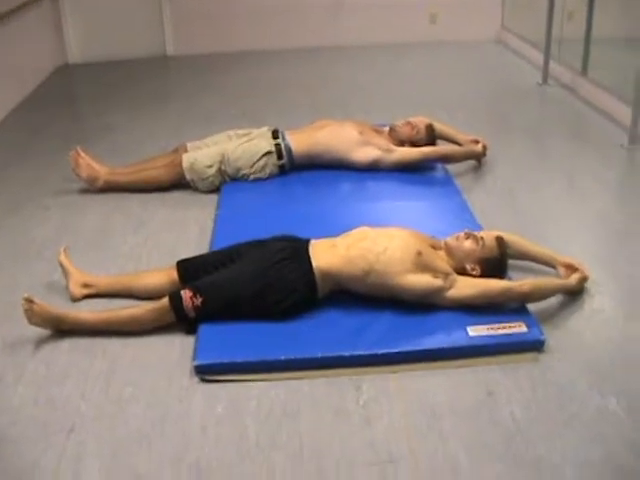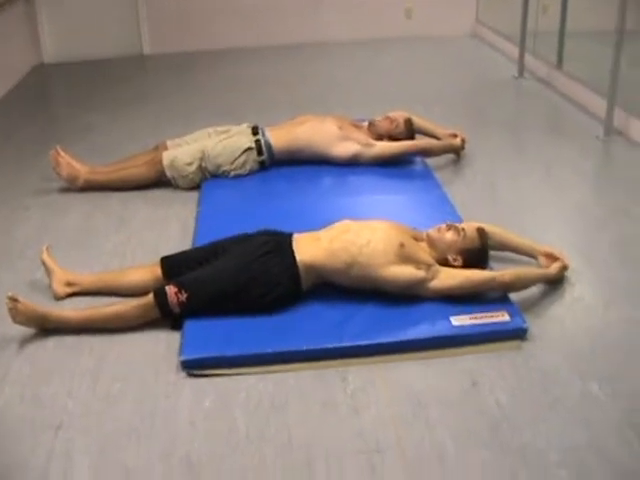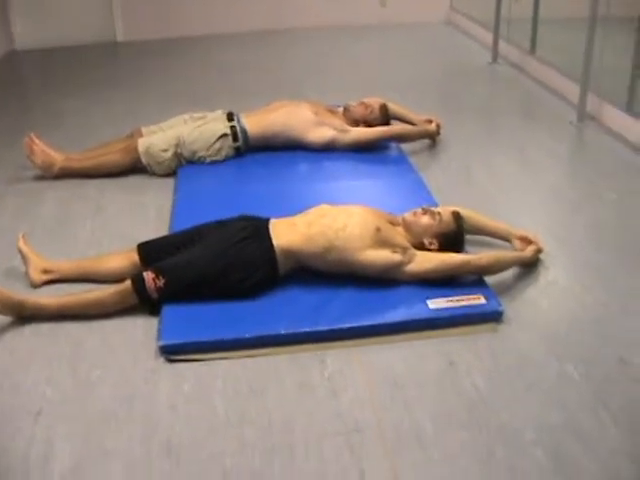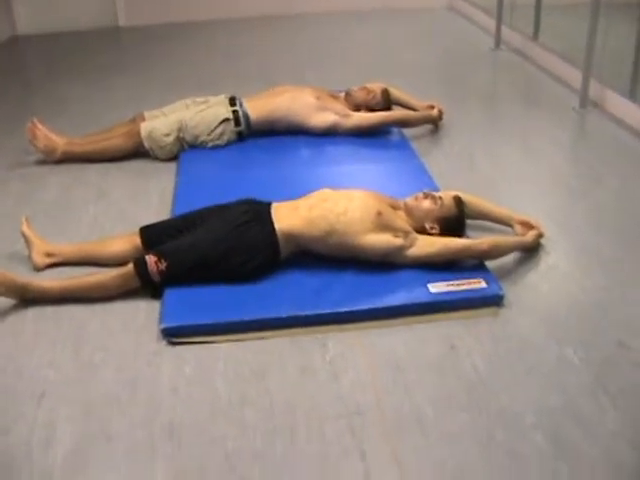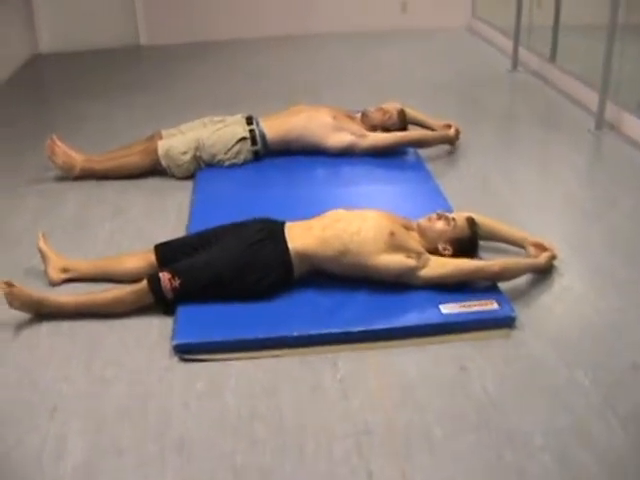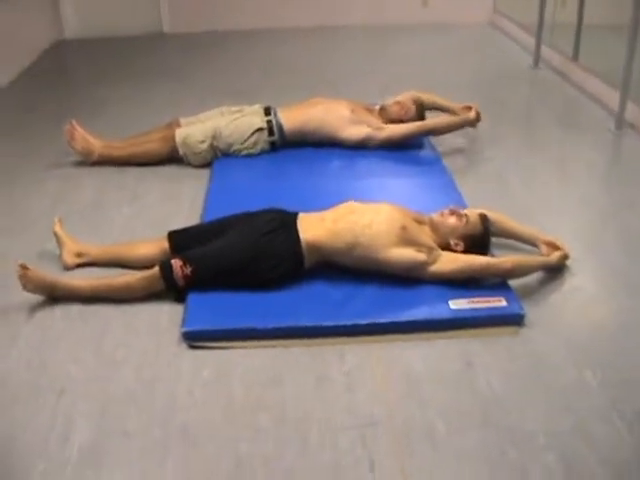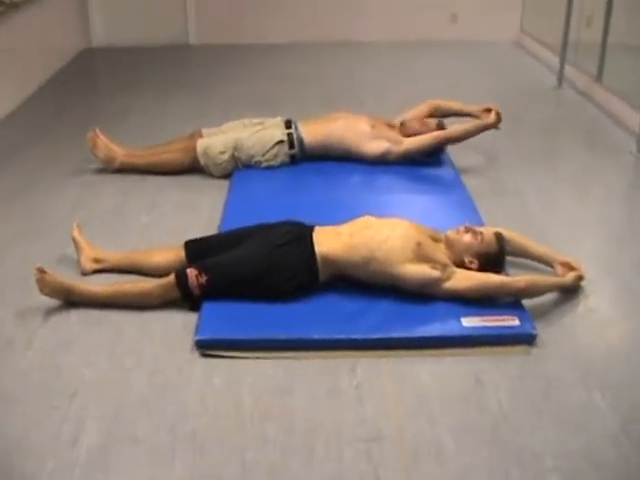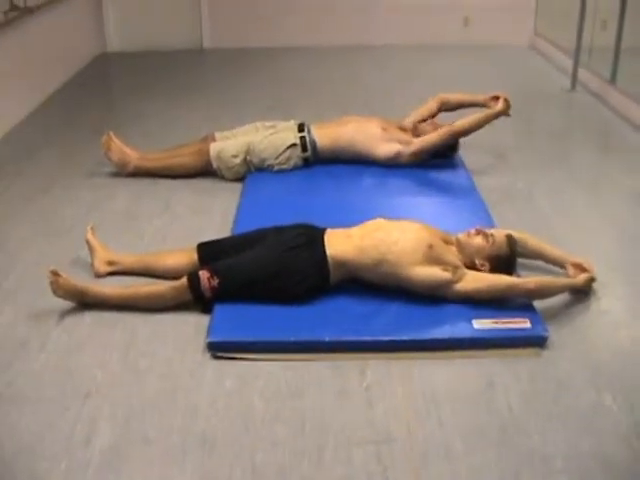
dt=0.2s
person 1, frame 1
left shoulder: (445, 283)
right shoulder: (435, 244)
left elbow: (512, 290)
right elbow: (503, 233)
left wrist: (565, 283)
right wrist: (558, 260)
left hip: (297, 283)
right hip: (297, 248)
left knee: (177, 305)
right knee: (179, 274)
left ankle: (70, 320)
right ankle: (89, 283)
person 1, frame 2
left shoulder: (427, 274)
right shoulder: (416, 236)
left elbow: (493, 280)
right elbow: (486, 224)
left wrist: (545, 272)
right wrist: (538, 252)
left hip: (280, 276)
right hip: (280, 241)
left knee: (161, 302)
right knee: (162, 270)
left ankle: (55, 318)
right ankle: (72, 281)
person 1, frame 3
left shoulder: (404, 258)
right shoulder: (391, 220)
left elbow: (472, 263)
right elbow: (460, 210)
left wrist: (520, 254)
right wrist: (513, 234)
left hip: (258, 261)
right hip: (258, 227)
left knee: (137, 288)
right knee: (140, 256)
right ankle: (49, 267)
person 1, frame 4
left shoulder: (406, 243)
right shoulder: (392, 204)
left elbow: (471, 247)
right elbow: (462, 194)
left wrist: (522, 240)
right wrist: (515, 219)
left hip: (259, 244)
right hip: (259, 210)
left knee: (143, 270)
right knee: (143, 240)
right ankle: (52, 251)
person 1, frame 5
left shoulder: (417, 264)
right shoulder: (407, 226)
left elbow: (484, 269)
right elbow: (475, 215)
left wrist: (534, 263)
right wrist: (528, 241)
left hip: (273, 264)
right hip: (273, 229)
left knee: (155, 288)
right knee: (157, 257)
left ankle: (51, 304)
right ankle: (68, 267)
person 1, frame 6
left shoulder: (428, 258)
right shoulder: (420, 220)
left elbow: (494, 265)
right elbow: (487, 213)
left wrist: (547, 260)
right wrist: (540, 239)
left hip: (285, 254)
right hip: (286, 221)
left knee: (167, 274)
right knee: (169, 245)
left ankle: (64, 287)
right ankle: (82, 252)
person 1, frame 7
left shoulder: (442, 275)
right shoulder: (435, 238)
left elbow: (508, 284)
right elbow: (506, 232)
left wrist: (561, 282)
right wrist: (557, 261)
left hip: (300, 267)
right hip: (302, 234)
left knee: (181, 282)
right knee: (187, 254)
left ankle: (79, 291)
right ankle: (99, 258)
person 1, frame 8
left shoulder: (453, 277)
right shoulder: (447, 239)
left elbow: (518, 285)
right elbow: (515, 234)
left wrist: (573, 283)
right wrist: (568, 262)
left hip: (310, 270)
right hip: (313, 237)
left knee: (193, 285)
right knee: (198, 256)
left ankle: (94, 295)
right ankle: (113, 261)
person 2, frame 1
left shoulder: (384, 153)
right shoulder: (379, 130)
left elbow: (430, 153)
right elbow: (428, 119)
left wrist: (471, 153)
right wrist: (466, 139)
left hip: (272, 156)
right hip: (270, 135)
left knee: (183, 169)
right knee: (183, 151)
left ankle: (104, 180)
right ankle: (109, 171)
person 2, frame 2
left shoulder: (363, 148)
right shoulder: (358, 125)
left elbow: (410, 145)
right elbow: (408, 113)
left wrist: (450, 145)
right wrist: (444, 133)
left hip: (252, 152)
right hip: (251, 132)
left knee: (163, 167)
right knee: (163, 149)
left ankle: (85, 179)
right ankle: (88, 170)
person 2, frame 3
left shoulder: (340, 134)
right shoulder: (334, 110)
left elbow: (384, 132)
right elbow: (383, 99)
left wrist: (426, 131)
right wrist: (420, 120)
left hip: (228, 138)
right hip: (226, 118)
left knee: (139, 153)
right knee: (139, 135)
left ankle: (61, 166)
right ankle: (64, 157)
person 2, frame 4
left shoulder: (342, 118)
right shoulder: (336, 96)
left elbow: (386, 118)
right elbow: (386, 85)
left wrist: (428, 116)
right wrist: (421, 105)
left hip: (230, 123)
right hip: (227, 103)
left knee: (142, 137)
right knee: (141, 120)
left ankle: (63, 151)
right ankle: (67, 142)
person 2, frame 5
left shoulder: (358, 139)
right shoulder: (352, 117)
left elbow: (402, 138)
right elbow: (402, 107)
left wrist: (443, 137)
right wrist: (438, 124)
left hip: (248, 142)
right hip: (245, 122)
left knee: (159, 155)
right knee: (159, 138)
left ankle: (82, 167)
right ankle: (85, 159)
person 2, frame 6
left shoulder: (375, 132)
right shoulder: (370, 109)
left elbow: (419, 128)
right elbow: (418, 94)
left wrist: (463, 120)
right wrist: (458, 108)
left hip: (265, 133)
right hip: (263, 113)
left knee: (178, 144)
right knee: (176, 127)
left ankle: (100, 152)
right ankle: (104, 145)
person 2, frame 7
left shoulder: (393, 148)
right shoulder: (391, 124)
left elbow: (441, 137)
right elbow: (434, 104)
left wrist: (484, 124)
right wrist: (478, 110)
left hip: (285, 145)
right hip: (284, 126)
left knee: (200, 154)
right knee: (199, 137)
left ankle: (121, 160)
right ankle: (125, 153)
person 2, frame 8
left shoulder: (405, 150)
right shoulder: (404, 127)
left elbow: (451, 132)
right elbow: (441, 100)
left wrist: (492, 112)
right wrist: (484, 100)
left hip: (298, 149)
right hip: (296, 130)
left knee: (213, 158)
right knee: (213, 140)
left ankle: (134, 164)
right ankle: (137, 157)
